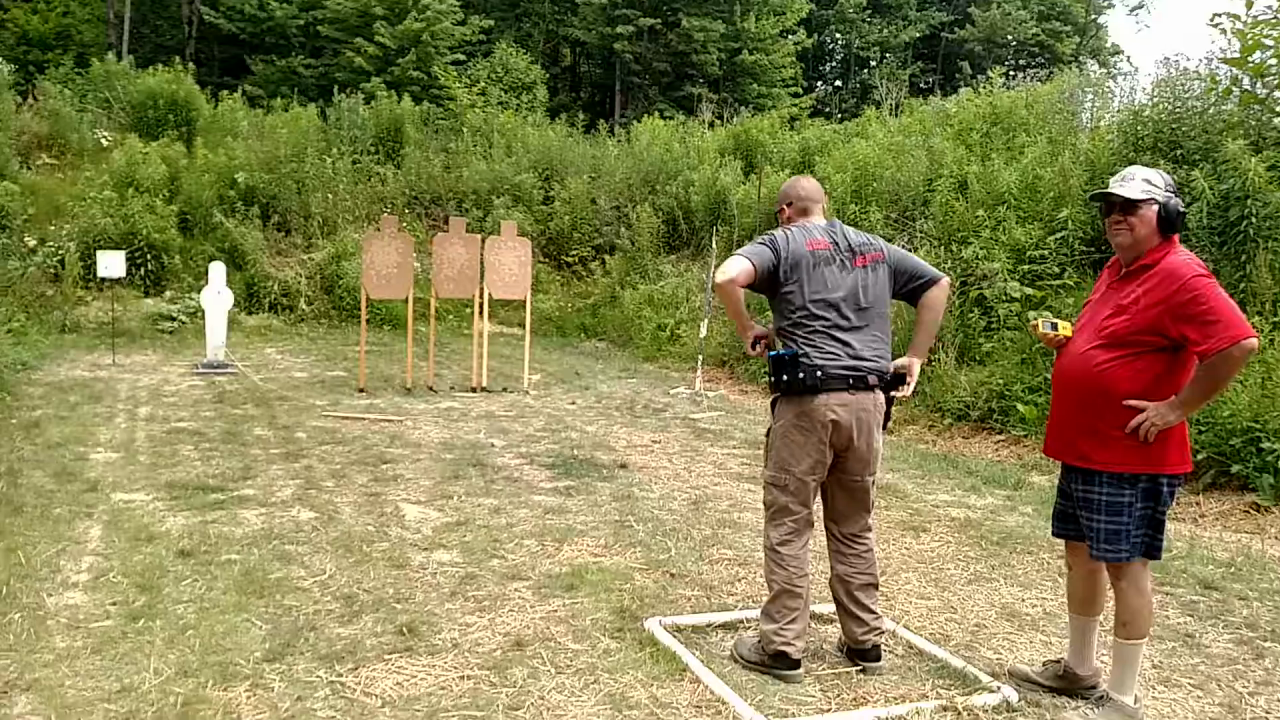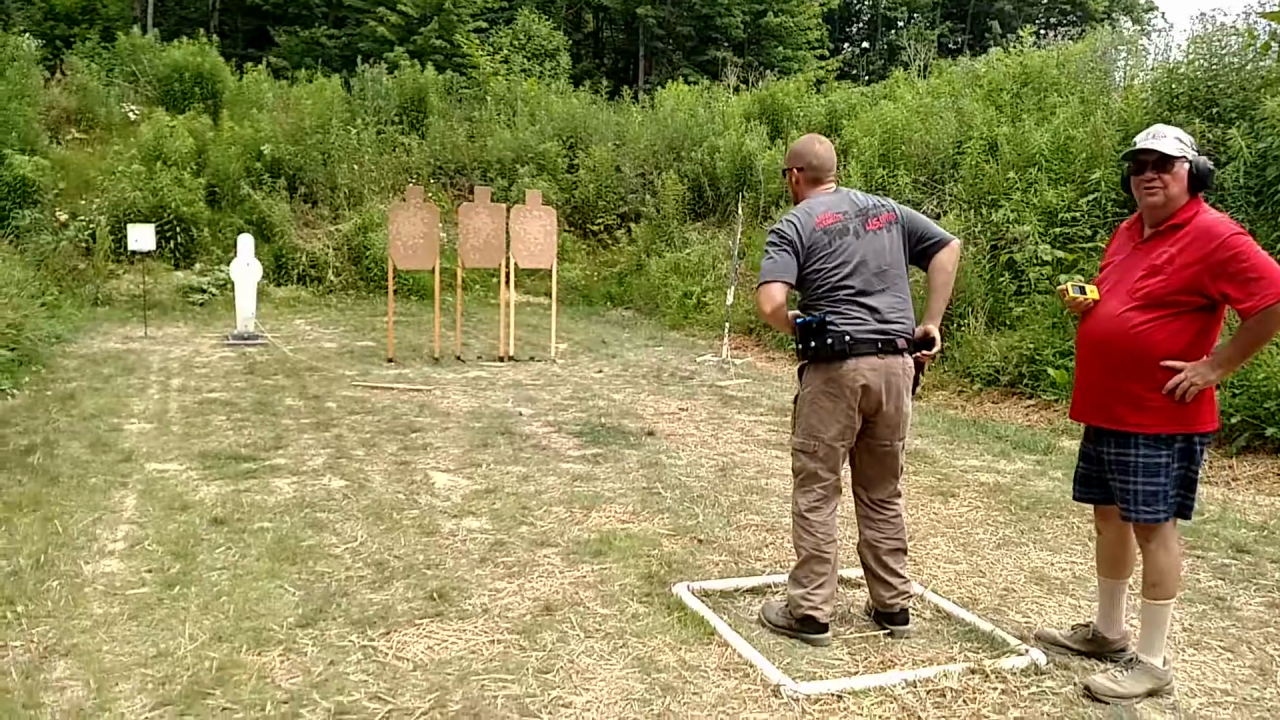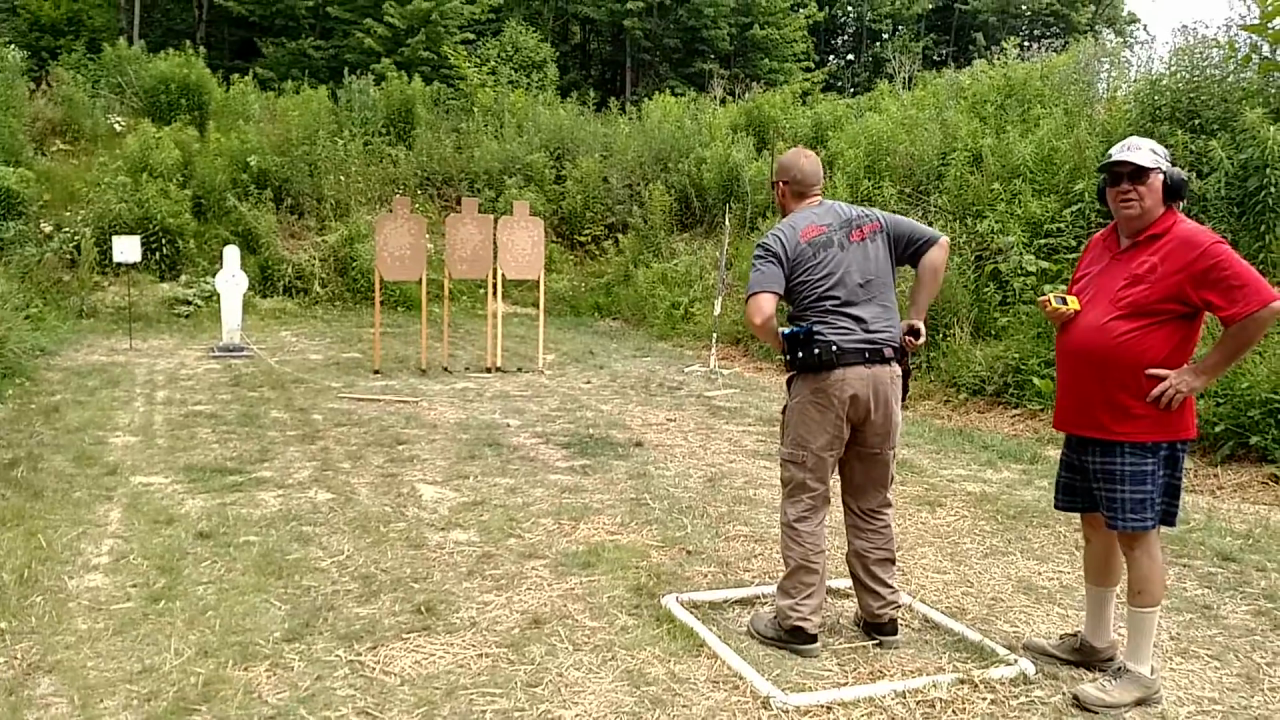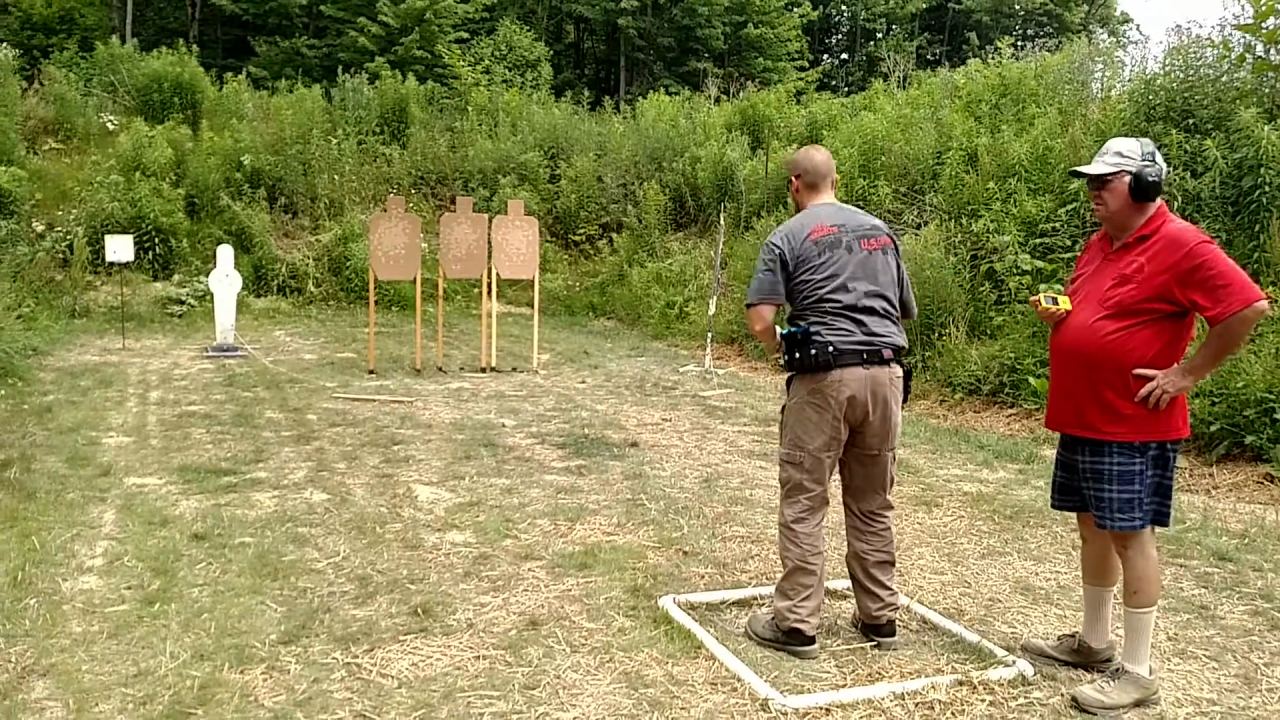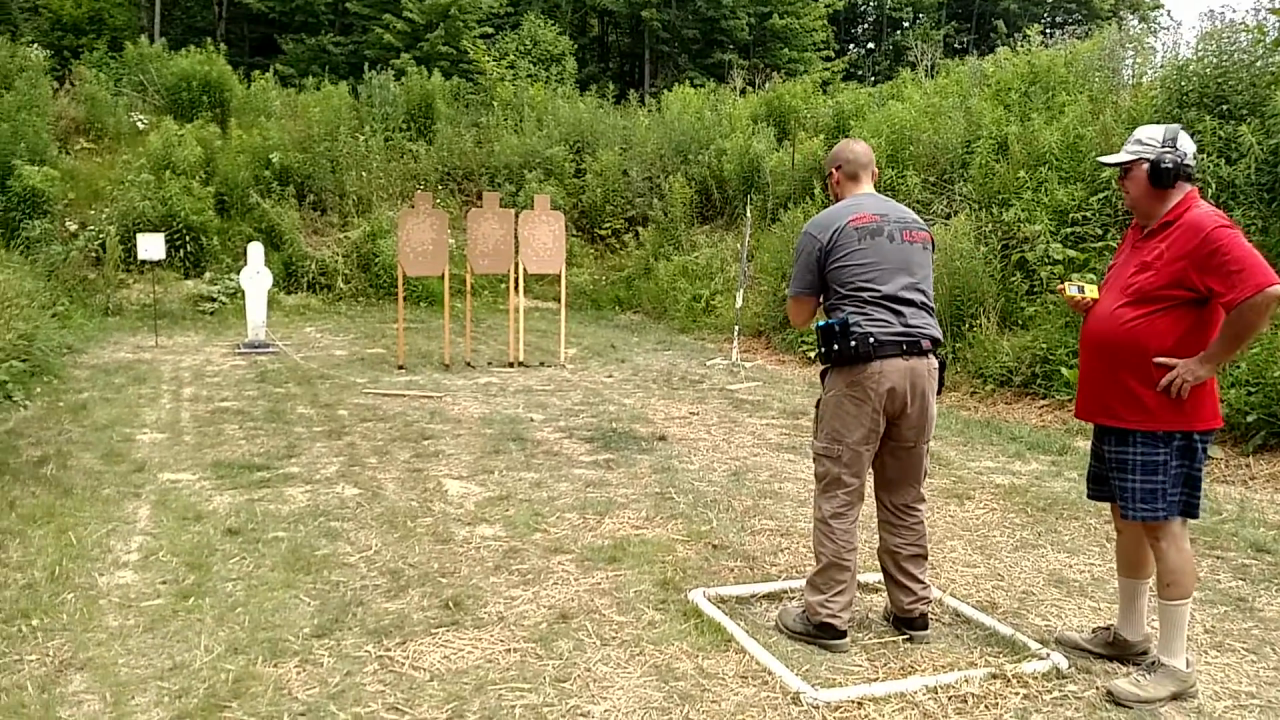
dt=0.4s
person 1, frame 1
left shoulder: (1181, 277)
right shoulder: (1117, 269)
left elbow: (1239, 343)
left wrist: (1177, 408)
right wrist: (1064, 344)
left hip: (1131, 457)
right hip: (1085, 449)
left knee: (1125, 565)
right knee: (1081, 555)
right ankle: (1078, 668)
person 1, frame 2
left shoulder: (1215, 236)
right shoulder: (1128, 232)
left wrist: (1215, 367)
right wrist: (1085, 306)
left hip: (1159, 417)
right hip: (1107, 410)
left knee: (1153, 528)
right knee: (1109, 517)
left ankle: (1151, 661)
right ankle: (1107, 631)
person 1, frame 3
left shoulder: (1194, 245)
right shoulder: (1099, 244)
left wrist: (1199, 373)
right wrist: (1061, 315)
left hip: (1141, 425)
right hip: (1085, 418)
left knee: (1136, 535)
right knee: (1096, 526)
left ankle: (1139, 671)
right ankle: (1094, 640)
person 1, frame 4
left shoulder: (1181, 244)
right shoulder: (1099, 244)
left elbow: (1249, 306)
left wrist: (1186, 374)
right wrist: (1056, 317)
left hip: (1133, 425)
right hip: (1082, 418)
left knee: (1129, 535)
right knee: (1092, 528)
left ankle: (1137, 671)
right ankle: (1093, 641)
person 1, frame 5
left shoulder: (1204, 229)
right shoulder: (1141, 229)
left wrist: (1206, 362)
right wrist: (1091, 306)
left hip: (1164, 414)
right hip: (1119, 408)
left knee: (1162, 526)
right knee: (1127, 518)
left ankle: (1174, 664)
right ankle: (1128, 634)
person 2, frame 1
left shoulder: (783, 242)
right shoulder: (875, 247)
left elbow: (727, 277)
right elbow: (938, 285)
left wrist: (747, 331)
right wrist: (915, 357)
left hip: (809, 401)
right hip: (867, 401)
left knee: (788, 525)
right knee: (854, 526)
left ankle: (782, 647)
right ankle: (864, 640)
person 2, frame 2
left shoulder: (794, 224)
right shoulder: (887, 210)
left elbow: (770, 303)
right elbow: (949, 247)
left wrist: (794, 326)
right wrist: (930, 323)
left hip: (836, 368)
right hip: (895, 364)
left knee: (816, 491)
right knee: (882, 491)
left ankle: (810, 611)
right ankle: (893, 604)
person 2, frame 3
left shoulder: (779, 239)
right shoulder: (873, 220)
left elbow: (760, 316)
right elbow: (938, 245)
left wrist: (786, 349)
right wrist: (915, 316)
left hip: (824, 378)
right hip: (883, 373)
left knee: (805, 503)
right knee: (872, 501)
left ankle: (798, 621)
right ankle: (881, 614)
person 2, frame 4
left shoulder: (786, 238)
right shoulder: (881, 231)
left elbow: (760, 322)
right elbow: (906, 312)
left wrist: (783, 347)
left hip: (824, 378)
right hip: (884, 375)
left knee: (803, 504)
right knee: (872, 504)
left ankle: (796, 623)
right ankle: (879, 616)
person 2, frame 5
left shoulder: (824, 226)
right shoulder: (917, 225)
left elbow: (799, 316)
left wrist: (824, 297)
left hip: (862, 370)
right hip: (921, 365)
left knee: (839, 496)
right knee: (905, 496)
left ankle: (827, 617)
right ankle: (912, 609)
